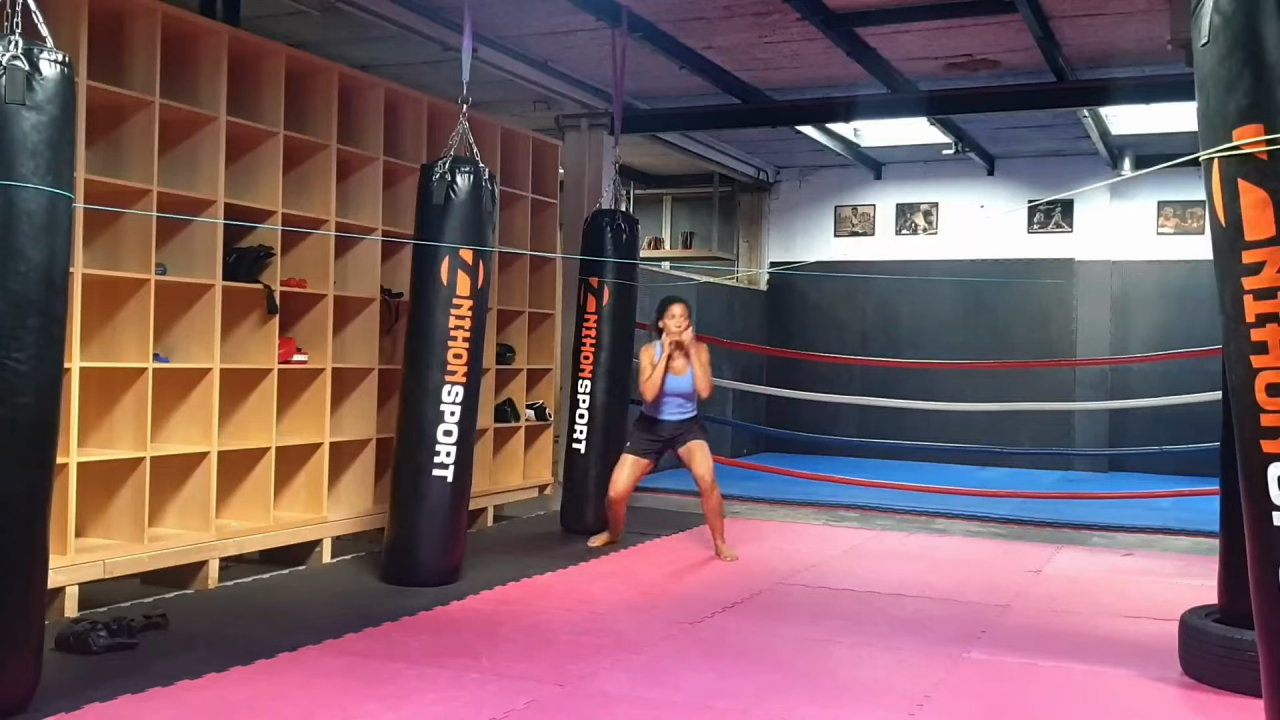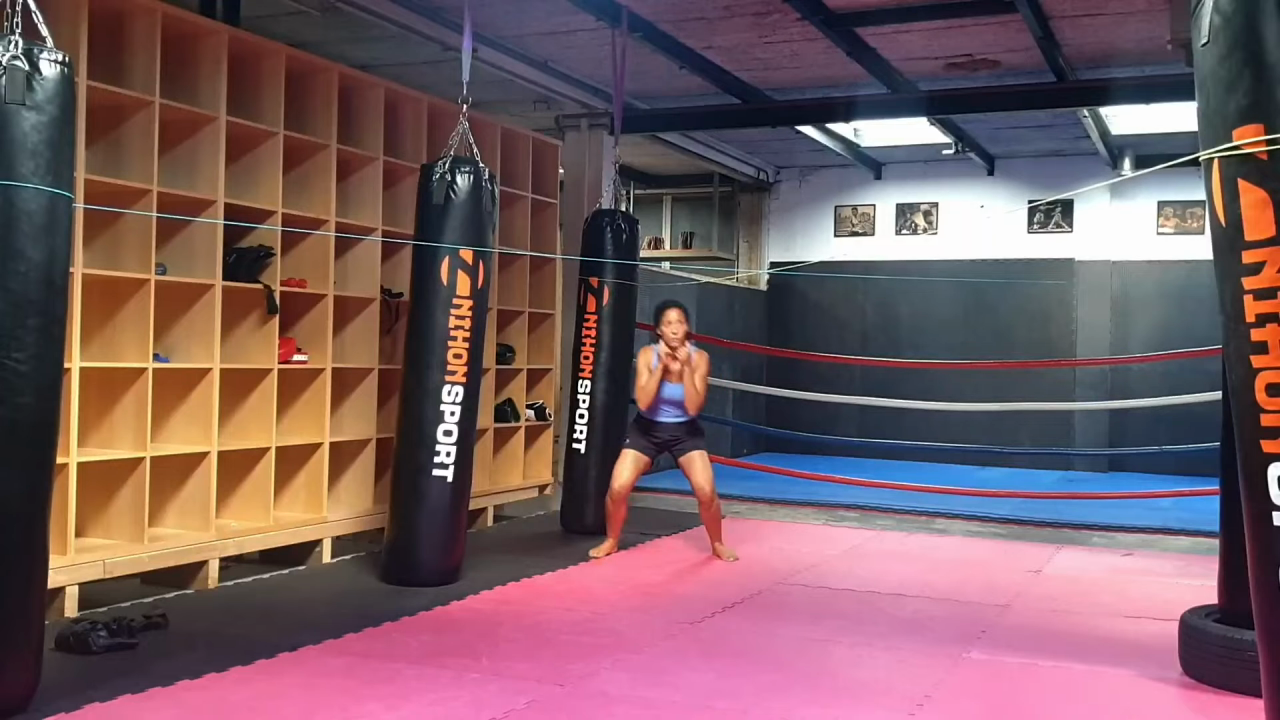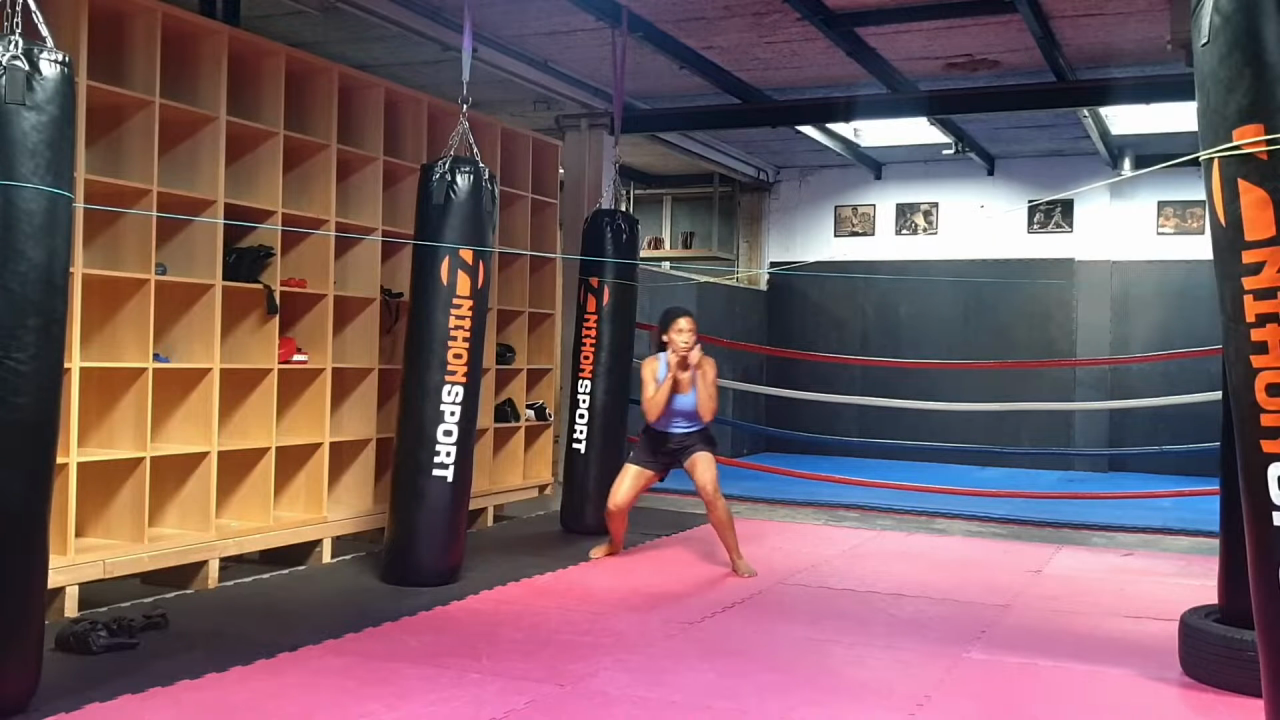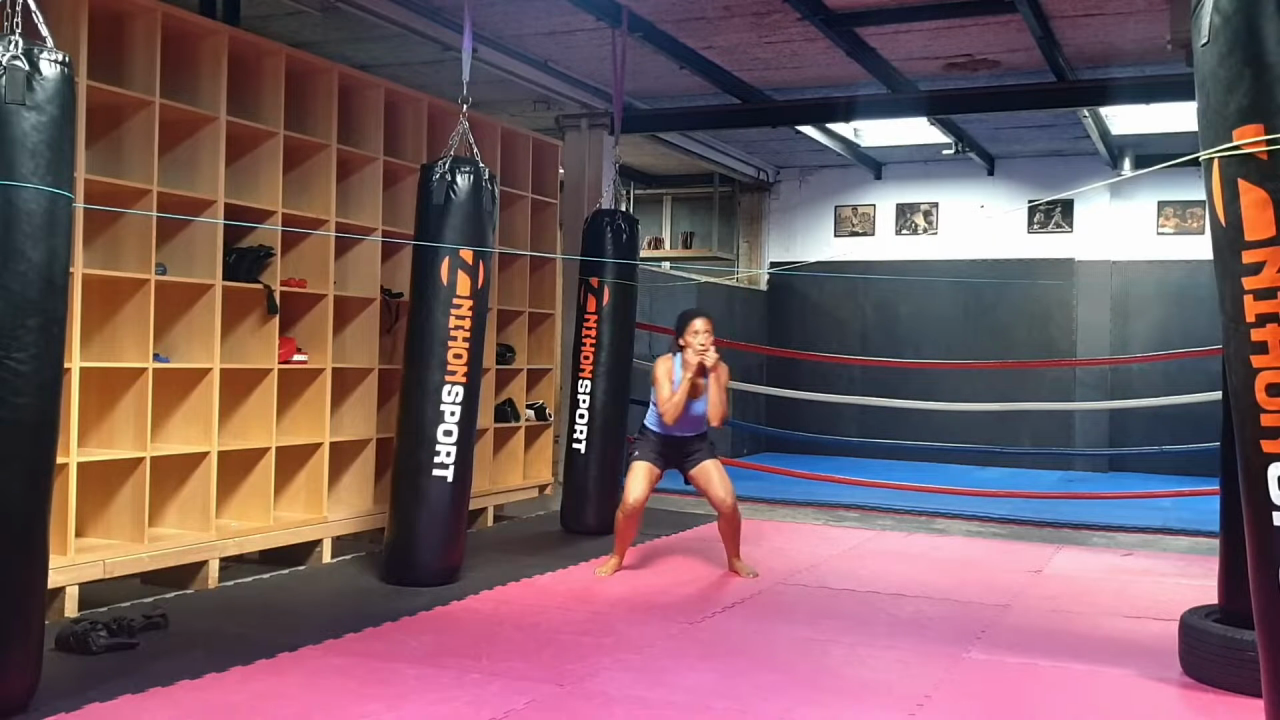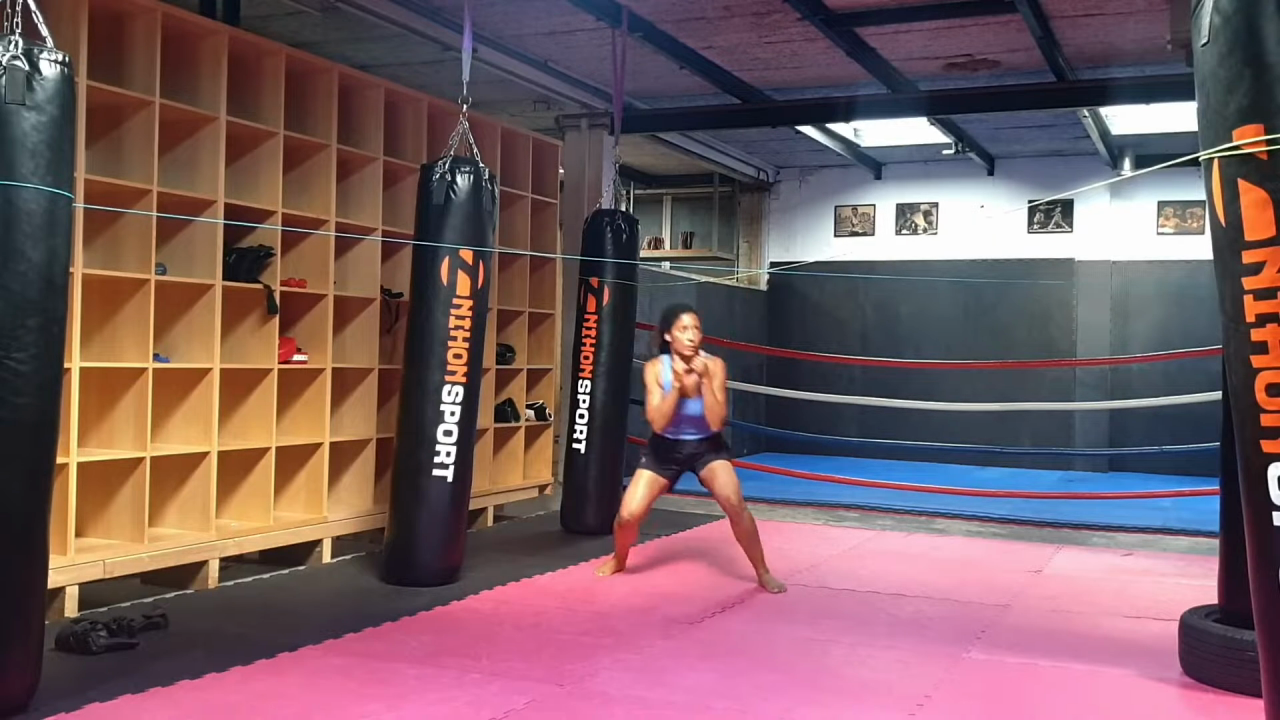
dt=0.7s
person 1, frame 1
left shoulder: (700, 351)
right shoulder: (650, 351)
left elbow: (705, 391)
right elbow: (648, 394)
left wrist: (692, 351)
right wrist: (667, 355)
left hip: (687, 426)
right hip: (651, 427)
left knee: (707, 480)
right knee: (616, 493)
left ankle: (720, 544)
right ankle: (613, 533)
person 1, frame 2
left shoulder: (699, 358)
right shoulder: (647, 355)
left elbow: (694, 409)
right elbow: (642, 403)
left wrist: (686, 368)
right wrist: (661, 366)
left hip: (685, 431)
right hip: (647, 428)
left knee: (706, 492)
right knee: (618, 487)
left ankle: (717, 544)
right ankle: (611, 541)
person 1, frame 3
left shoulder: (707, 366)
right shoulder: (652, 366)
left elbow: (708, 415)
right elbow: (651, 415)
left wrist: (699, 374)
right wrist: (672, 374)
left hip: (694, 439)
right hip: (657, 440)
left knee: (710, 491)
right knee: (616, 504)
left ankle: (736, 559)
right ankle: (614, 545)
person 1, frame 4
left shoulder: (718, 368)
right shoulder: (665, 365)
left elbow: (716, 420)
right elbow: (669, 416)
left wrist: (713, 374)
right wrist: (689, 373)
left hip: (695, 445)
right hip: (655, 441)
left knee: (727, 503)
right knee: (632, 502)
left ankle: (734, 560)
right ankle: (616, 557)
person 1, frame 5
left shoulder: (713, 365)
right shoulder: (655, 368)
left elbow: (716, 423)
right elbow: (657, 424)
left wrist: (703, 378)
right wrist: (678, 383)
left hip: (707, 446)
right hip: (666, 448)
left knee: (735, 503)
right knee: (629, 514)
left ankle: (763, 573)
right ankle: (618, 559)
